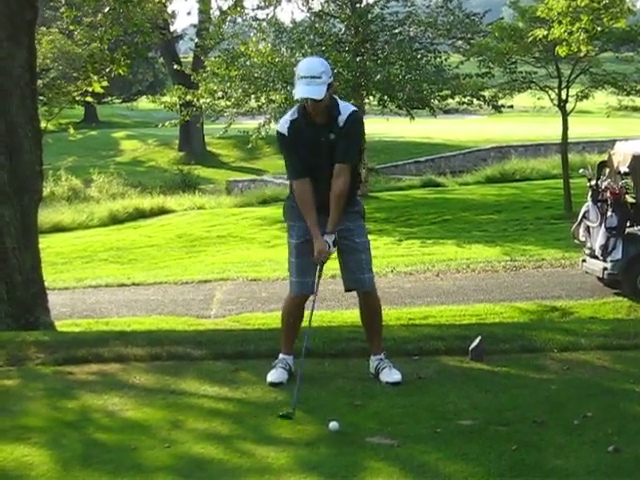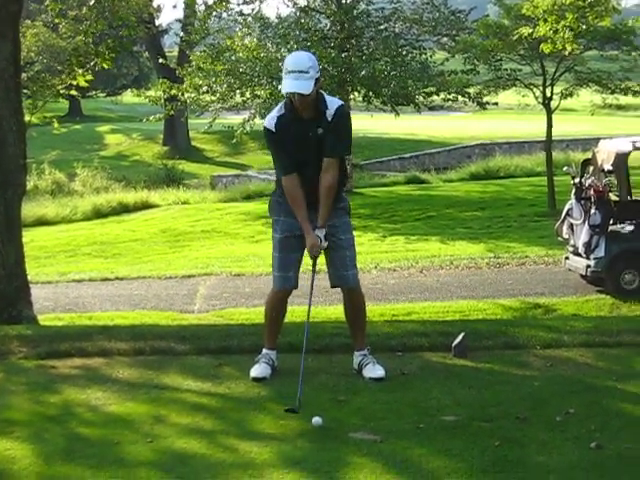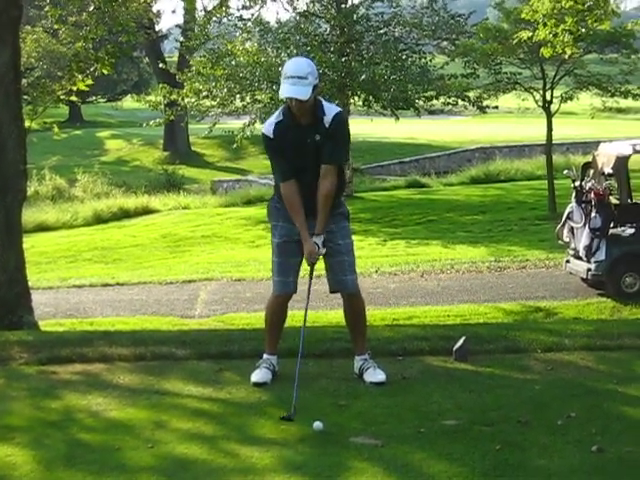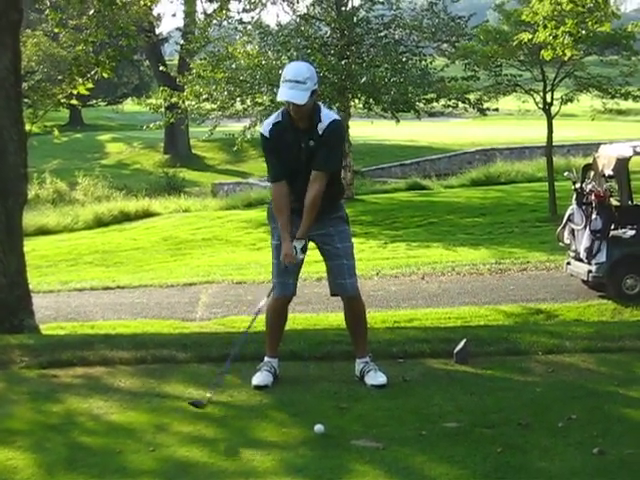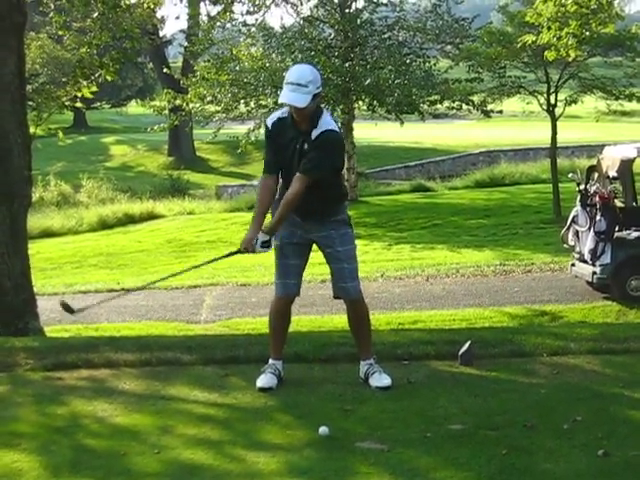
dt=0.2s
person 1, frame 1
left shoulder: (349, 118)
right shoulder: (288, 127)
left elbow: (341, 178)
right elbow: (300, 183)
left wrist: (331, 231)
right wrist: (314, 236)
left hip: (346, 210)
right hip: (304, 212)
left knee: (366, 287)
right knee: (299, 292)
left ankle: (378, 358)
right ankle: (285, 358)
person 1, frame 2
left shoulder: (337, 112)
right shoulder: (275, 123)
left elbow: (330, 172)
right elbow: (289, 179)
left wrist: (322, 225)
right wrist: (307, 230)
left hip: (333, 206)
right hip: (289, 208)
left knee: (350, 284)
right knee: (282, 286)
left ankle: (361, 354)
right ankle: (268, 353)
person 1, frame 3
left shoulder: (334, 119)
right shoulder: (273, 129)
left elbow: (328, 179)
right elbow: (287, 185)
left wrist: (320, 232)
right wrist: (304, 236)
left hip: (331, 211)
right hip: (287, 213)
left knee: (349, 288)
right knee: (281, 291)
left ankle: (362, 358)
right ankle: (269, 358)
person 1, frame 4
left shoulder: (331, 127)
right shoulder: (272, 129)
left elbow: (317, 186)
right elbow: (278, 186)
left wrist: (303, 237)
right wrist: (286, 239)
left hip: (329, 215)
right hip: (286, 214)
left knee: (349, 291)
right knee: (281, 294)
left ankle: (363, 361)
right ankle: (270, 361)
person 1, frame 5
left shoulder: (328, 135)
right shoulder: (276, 124)
left elbow: (298, 187)
right elbow: (269, 178)
left wrist: (268, 232)
right wrist: (254, 226)
left hip: (331, 219)
right hip: (291, 217)
left knee: (352, 294)
right knee: (284, 294)
left ankle: (368, 363)
right ankle: (274, 364)
